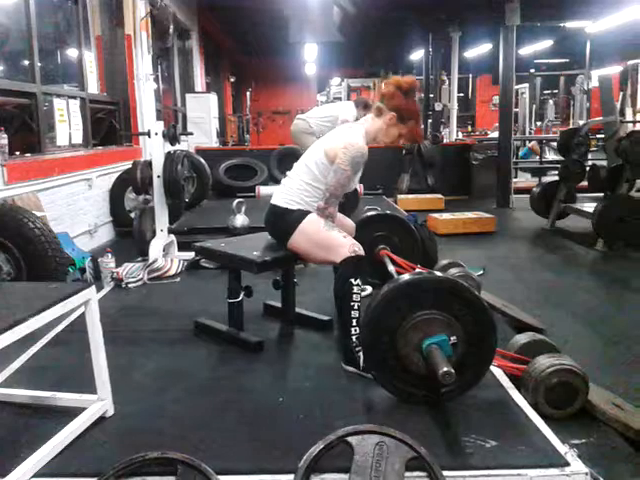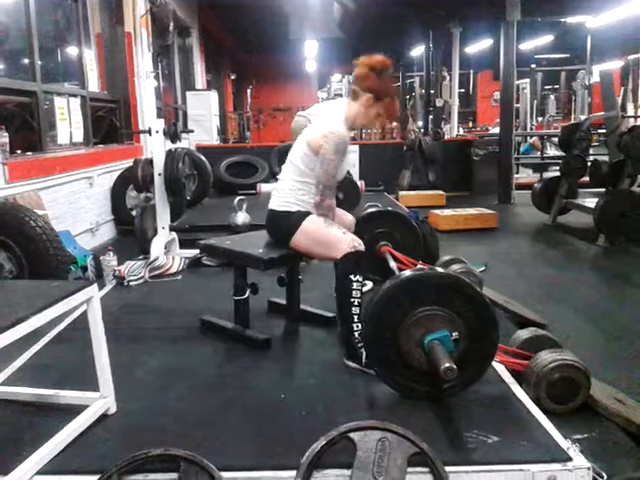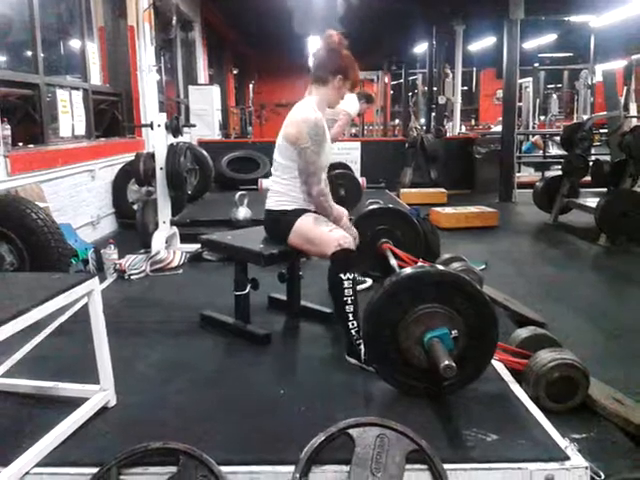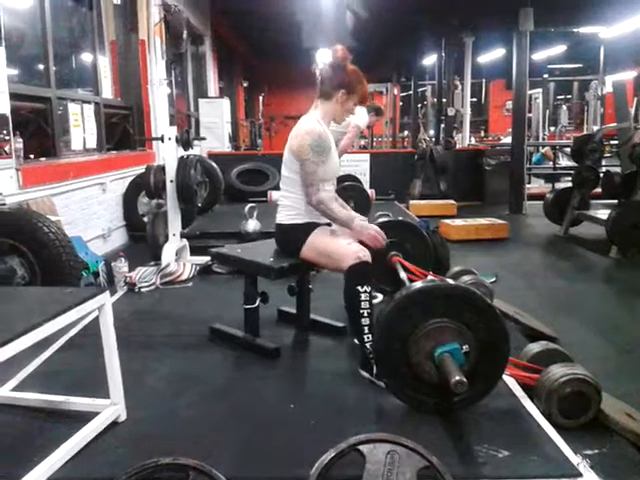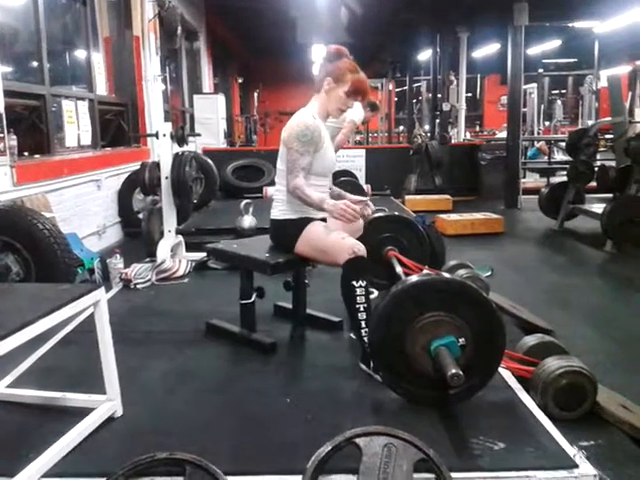
dt=0.4s
person 1, frame 1
left shoulder: (353, 131)
right shoulder: (356, 147)
right elbow: (328, 204)
left wrist: (342, 232)
right wrist: (336, 238)
left hip: (299, 209)
right hip: (287, 215)
left knee: (357, 235)
right knee: (351, 255)
left ankle: (351, 306)
right ankle: (353, 353)
person 1, frame 2
left shoulder: (334, 118)
right shoulder: (336, 134)
right elbow: (323, 198)
left wrist: (339, 225)
right wrist: (335, 229)
left hip: (298, 208)
right hip: (287, 216)
left knee: (355, 228)
right knee: (351, 249)
left ankle: (350, 300)
right ankle: (356, 349)
person 1, frame 3
left shoulder: (309, 111)
right shoulder: (310, 120)
left elbow: (315, 180)
right elbow: (313, 187)
left wrist: (338, 215)
right wrist: (338, 222)
left hip: (299, 207)
right hip: (285, 214)
left knee: (353, 223)
right knee: (343, 245)
left ankle: (350, 292)
right ankle: (356, 345)
person 1, frame 4
left shoulder: (316, 127)
right shoulder: (313, 132)
right elbow: (315, 196)
left wrist: (353, 216)
right wrist: (355, 224)
left hip: (310, 222)
right hip: (296, 228)
left knee: (363, 238)
right knee: (359, 258)
left ankle: (363, 306)
right ankle: (371, 359)
person 1, frame 5
left shoulder: (317, 123)
right shoulder: (306, 124)
right elbow: (295, 185)
left wrist: (345, 198)
right wrist: (329, 205)
left hip: (309, 217)
right hip: (290, 223)
left knee: (362, 224)
right knee: (354, 254)
left ankle: (361, 296)
right ankle: (370, 353)
